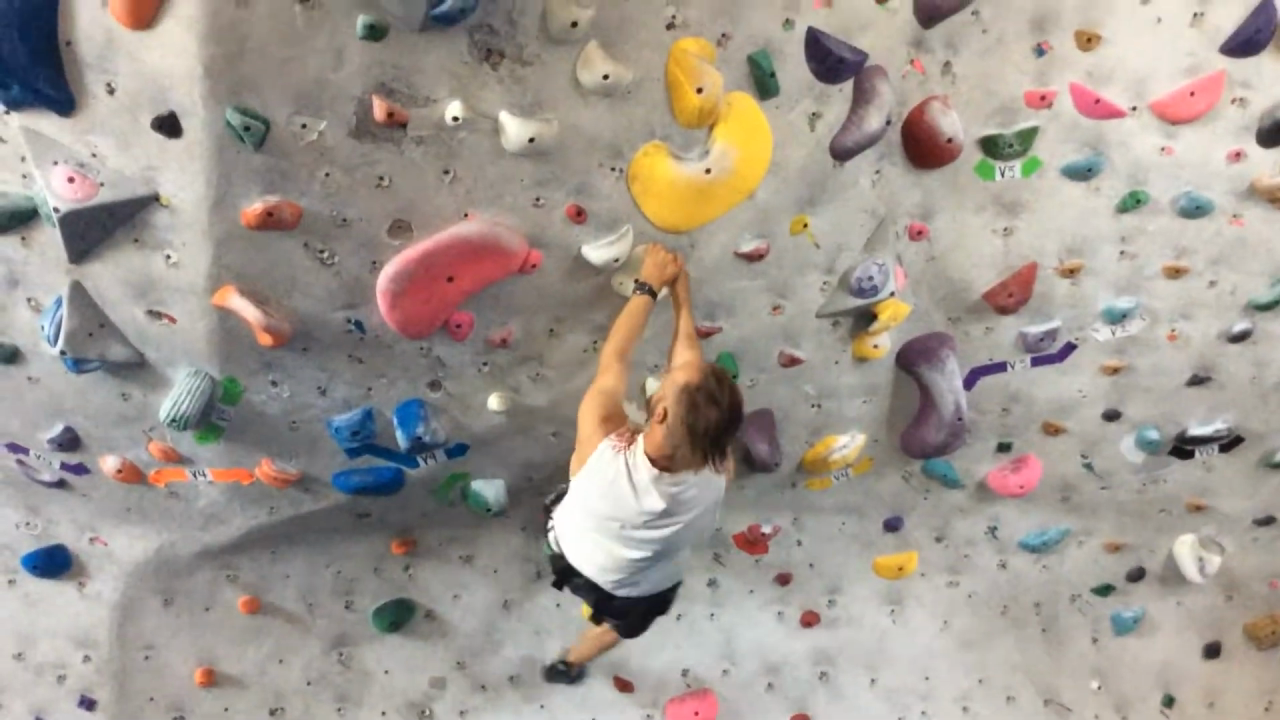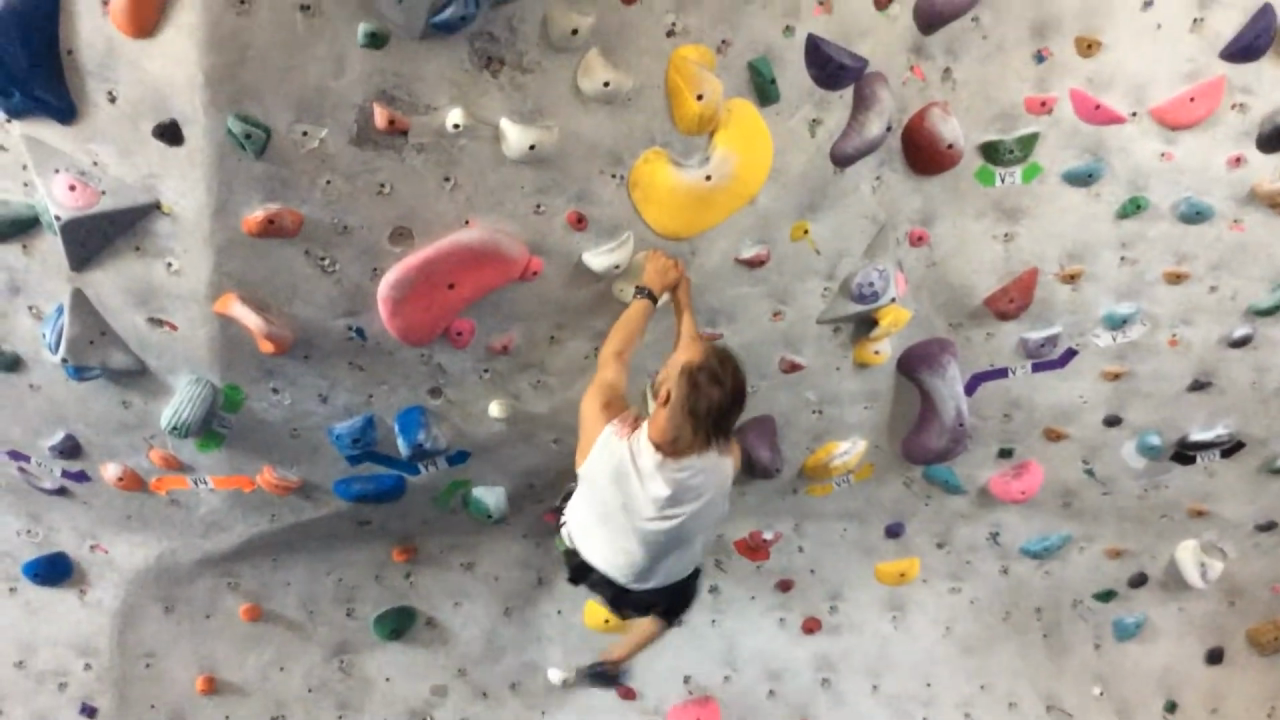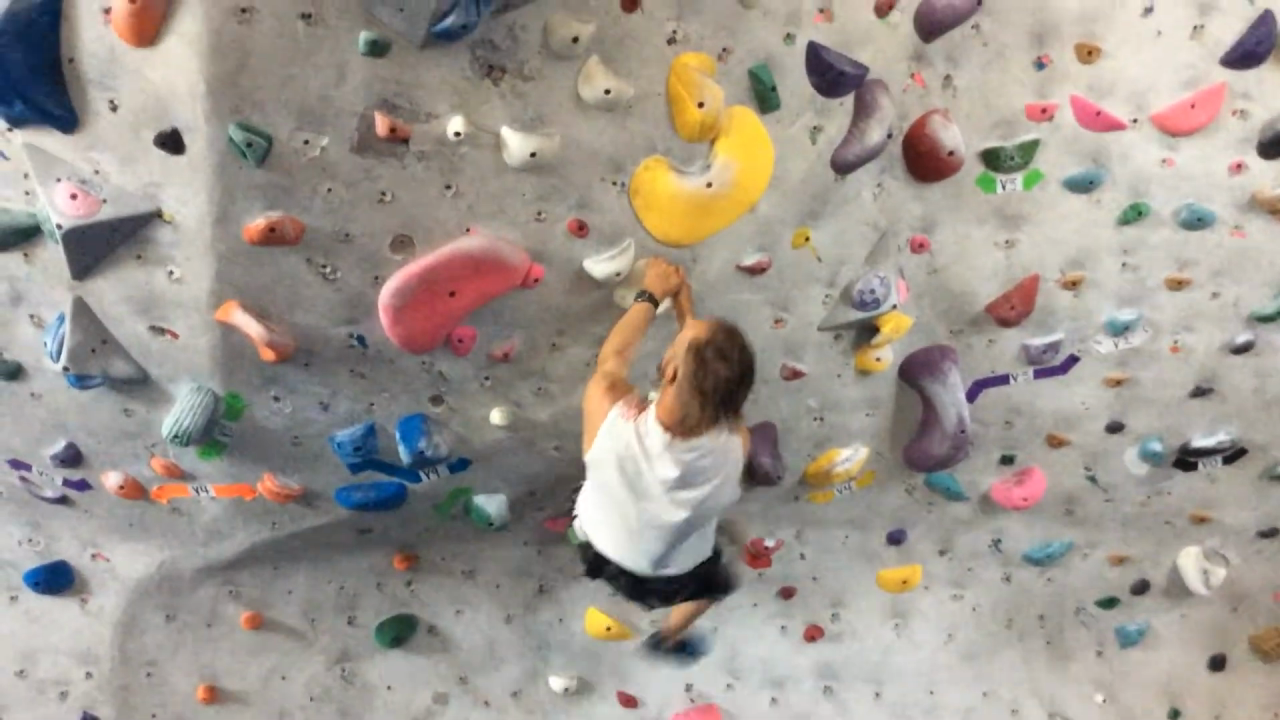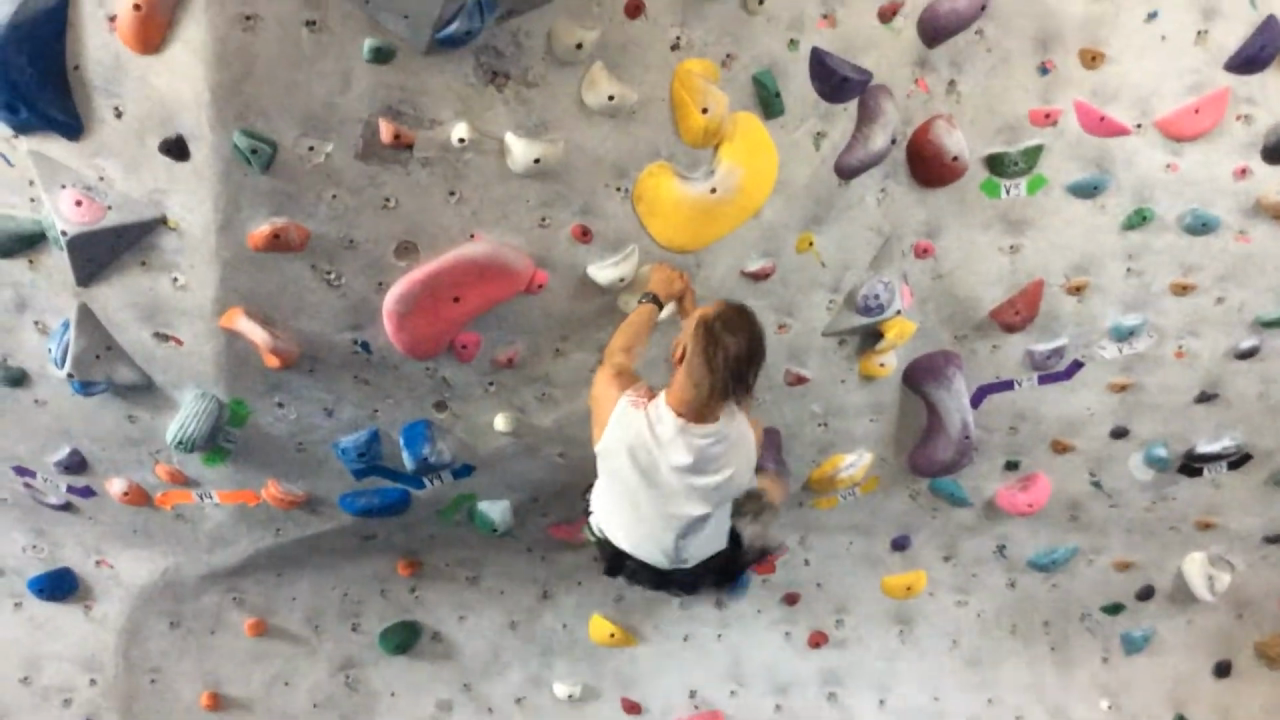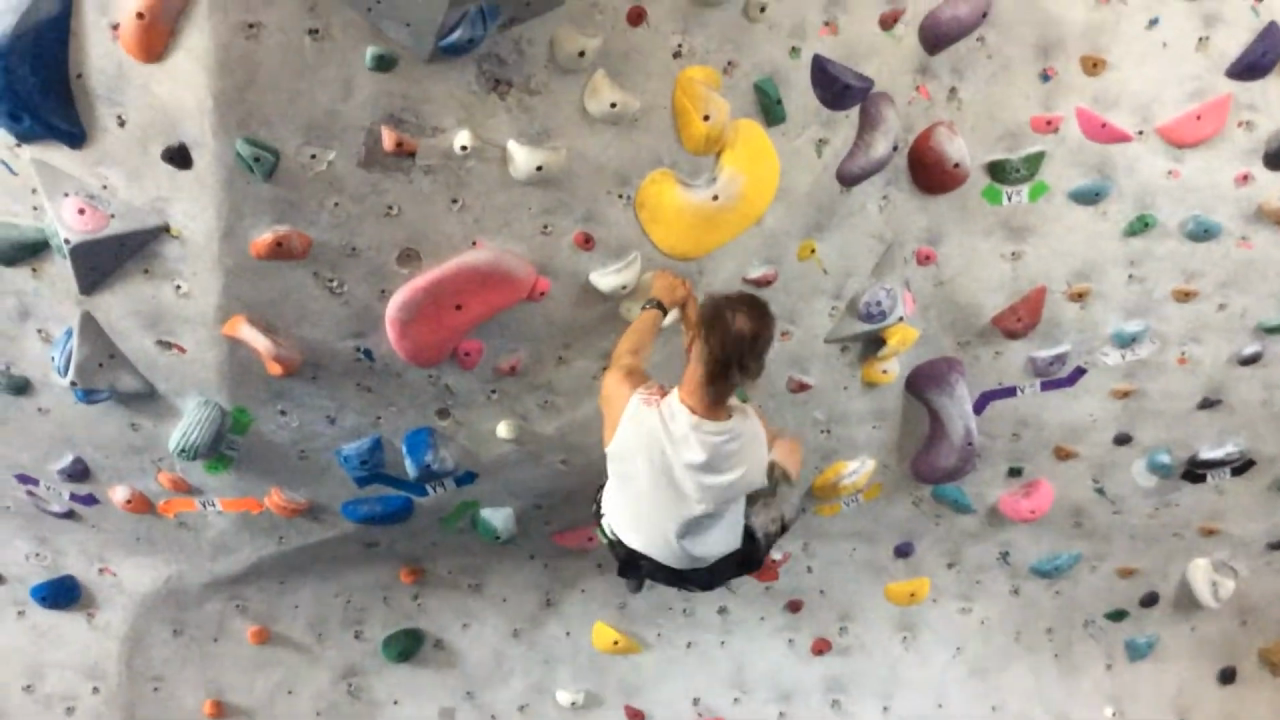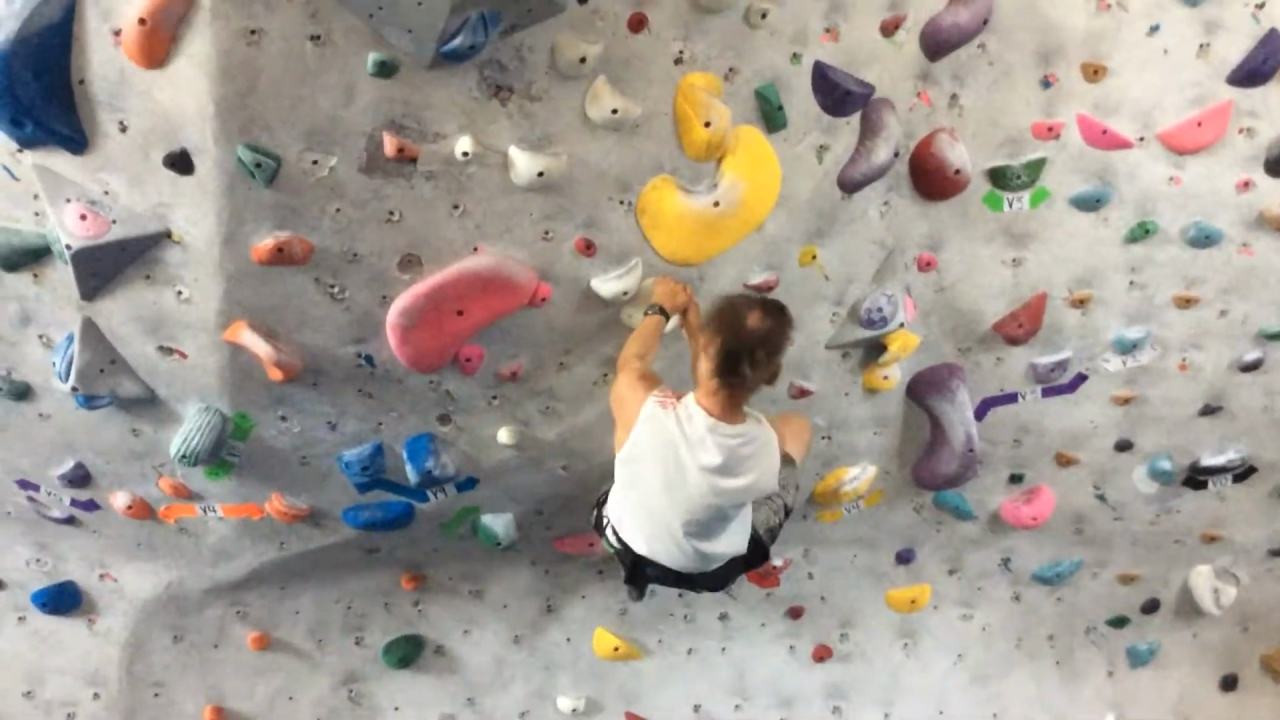
dt=0.1s
person 1, frame 1
left shoulder: (601, 442)
right shoulder: (717, 474)
left elbow: (612, 359)
right elbow: (691, 366)
left wrist: (648, 286)
right wrist: (682, 301)
left hip: (569, 550)
right hip: (636, 594)
right knee: (624, 618)
right ankle: (570, 664)
person 1, frame 2
left shoulder: (602, 431)
right shoulder: (724, 463)
left elbow: (613, 359)
right elbow: (702, 391)
left wrist: (649, 292)
right wrist: (685, 306)
left hip: (585, 551)
right hip: (656, 591)
right ankle: (610, 664)
person 1, frame 3
left shoulder: (608, 413)
right shoulder: (733, 445)
left elbow: (613, 354)
right elbow: (713, 380)
left wrist: (651, 296)
right wrist: (686, 309)
left hip: (599, 546)
right hip: (672, 578)
right ankle: (671, 635)
person 1, frame 4
left shoulder: (613, 399)
right shoulder: (744, 438)
left elbow: (619, 351)
left wrist: (654, 297)
right wrist: (690, 308)
left hip: (615, 546)
right hip: (694, 571)
right knee: (772, 482)
right ankle: (726, 576)
person 1, frame 5
left shoulder: (624, 397)
right shoulder: (754, 437)
left elbow: (625, 354)
left wrist: (658, 303)
right wrist: (691, 314)
left hip: (629, 547)
right hip: (709, 566)
right knee: (789, 448)
left ankle: (637, 570)
person 1, frame 6
left shoulder: (638, 400)
right shoulder: (766, 448)
left elbow: (631, 359)
right elbow: (718, 384)
left wrist: (660, 309)
right wrist: (691, 319)
left hip: (631, 548)
right hip: (716, 569)
right knee: (798, 425)
left ankle: (639, 575)
